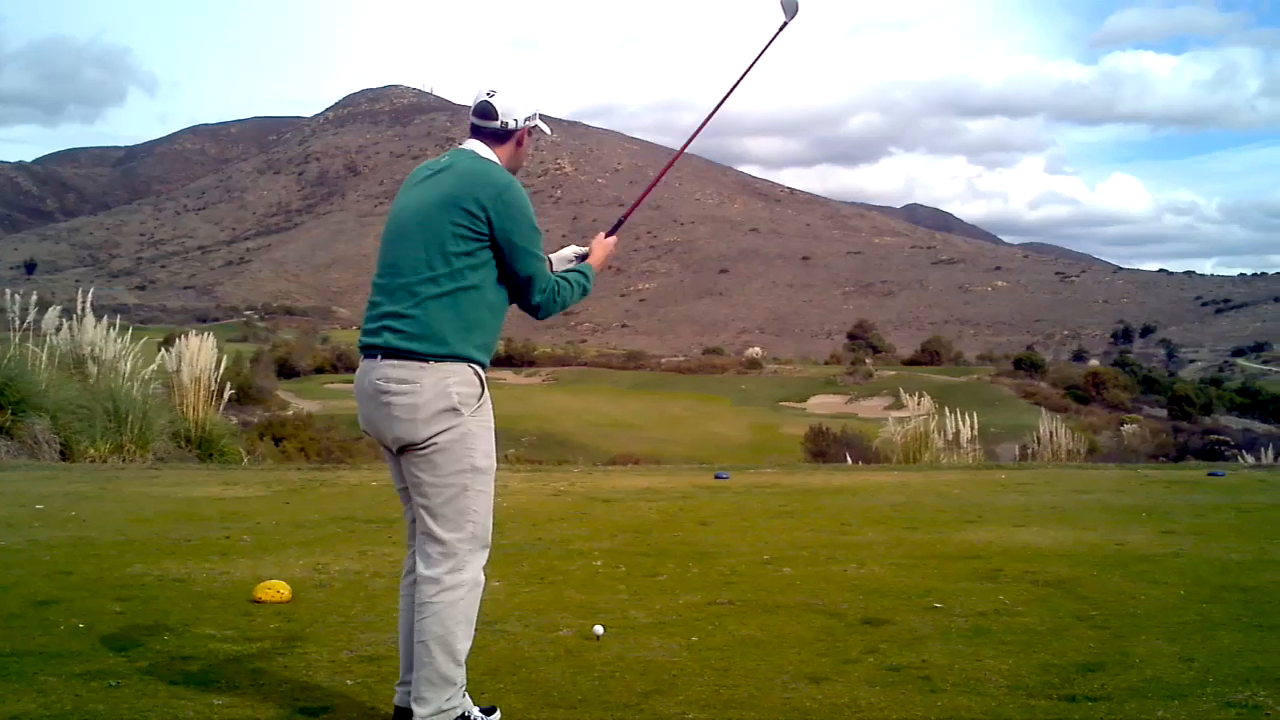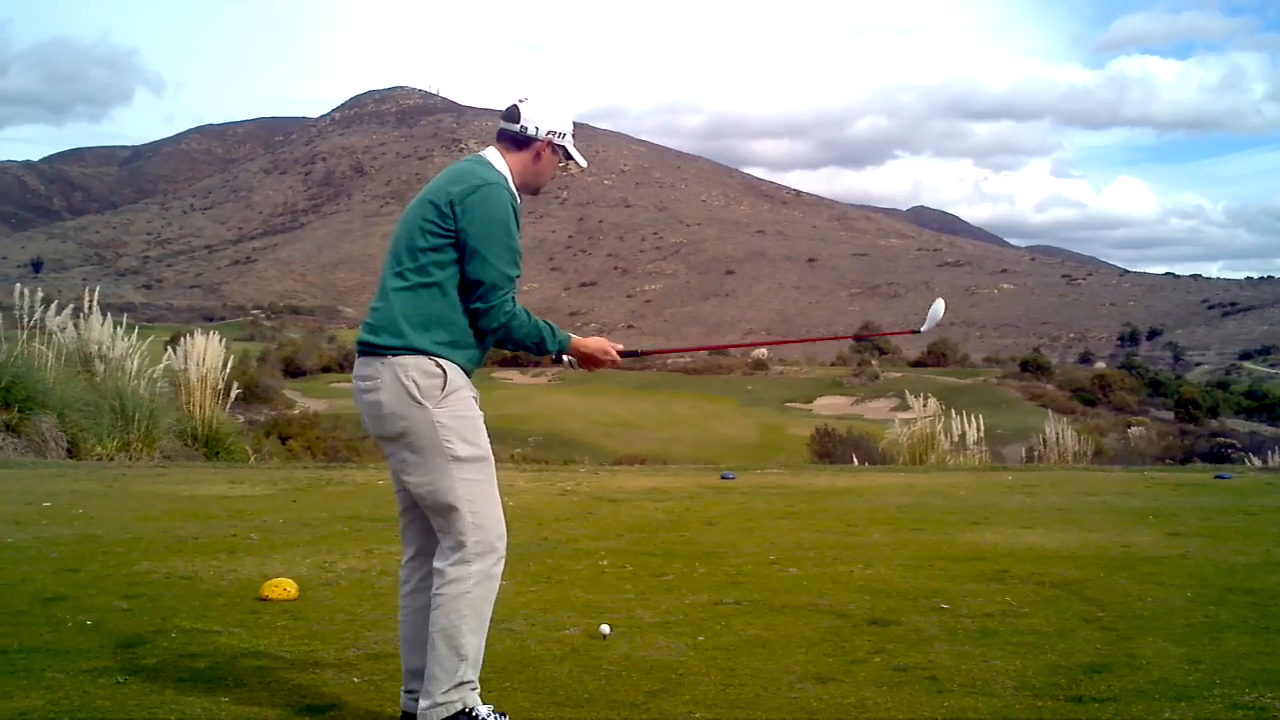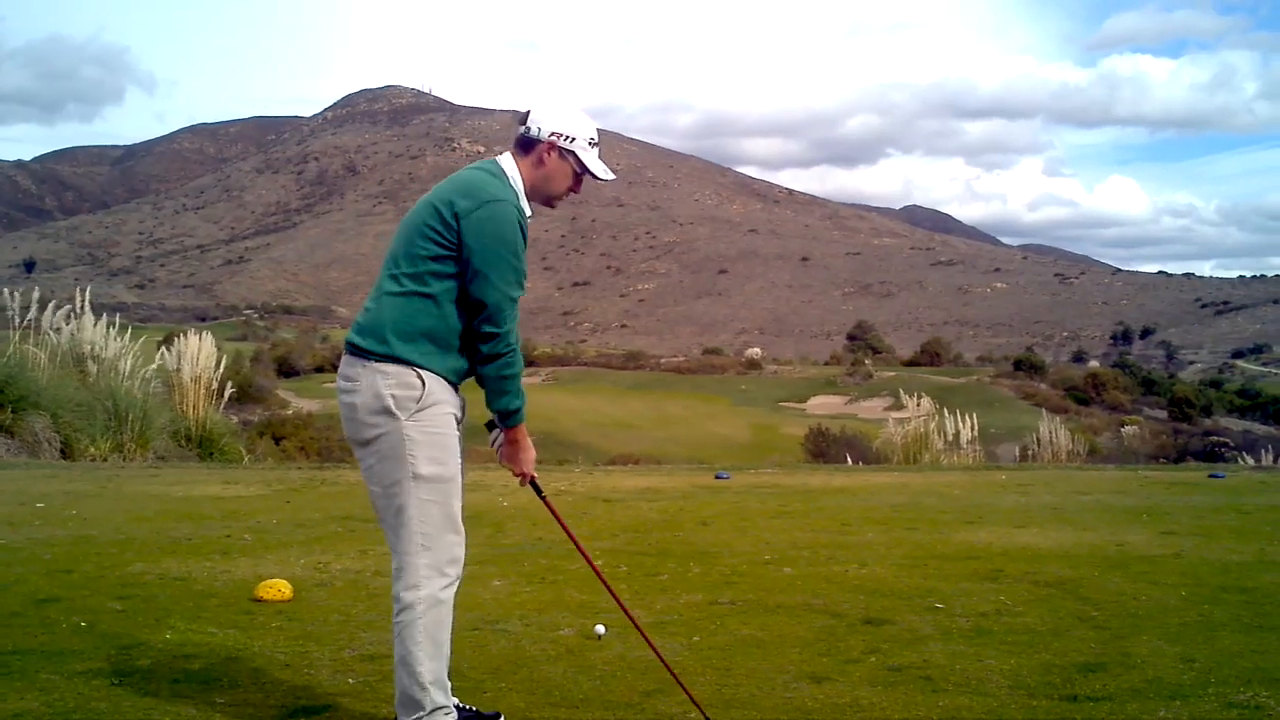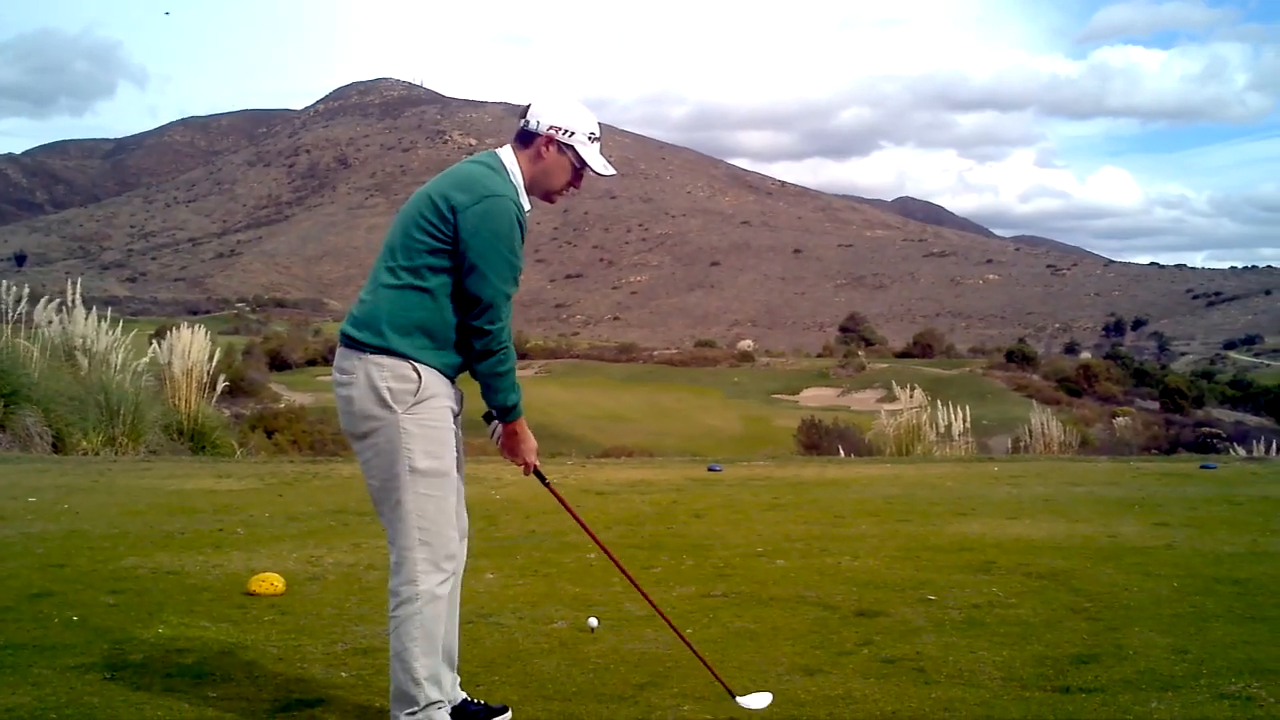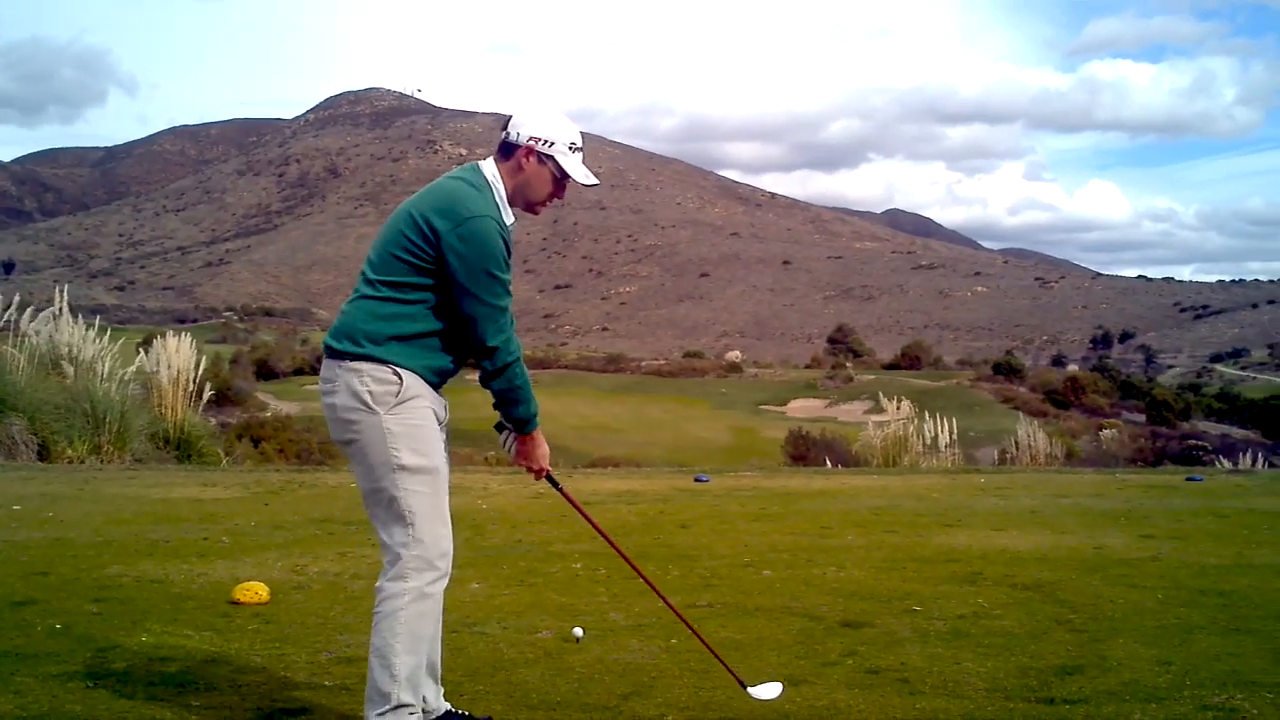
dt=0.3s
person 1, frame 1
left shoulder: (422, 179)
right shoulder: (498, 188)
right elbow: (543, 300)
left wrist: (546, 260)
right wrist: (591, 266)
left hip: (382, 379)
right hip: (439, 384)
left knee: (430, 545)
right knee: (454, 555)
person 1, frame 2
left shoulder: (466, 182)
right shoulder: (487, 192)
right elbow: (494, 312)
left wrist: (553, 345)
right wrist: (571, 345)
left hip: (404, 376)
right hip: (421, 378)
left knee: (433, 549)
right knee: (476, 542)
person 1, frame 3
left shoulder: (478, 187)
right shoulder: (494, 204)
right elbow: (493, 330)
left wrist: (505, 414)
right wrist: (516, 424)
left hip: (404, 382)
right hip: (403, 386)
left knee: (431, 553)
right knee: (429, 561)
person 1, frame 4
left shoulder: (482, 182)
right shoulder: (491, 199)
left elbow: (472, 312)
right elbow: (489, 323)
left wrist: (500, 407)
right wrist: (514, 418)
left hip: (409, 375)
right hip: (396, 377)
left knee: (444, 545)
right knee: (428, 557)
person 1, frame 5
left shoulder: (470, 196)
right shoulder: (472, 215)
left elbow: (479, 328)
right elbow: (492, 336)
left wrist: (510, 412)
right wrist: (528, 427)
left hip: (401, 383)
right hip: (380, 383)
left knee: (424, 552)
right knee: (420, 555)
